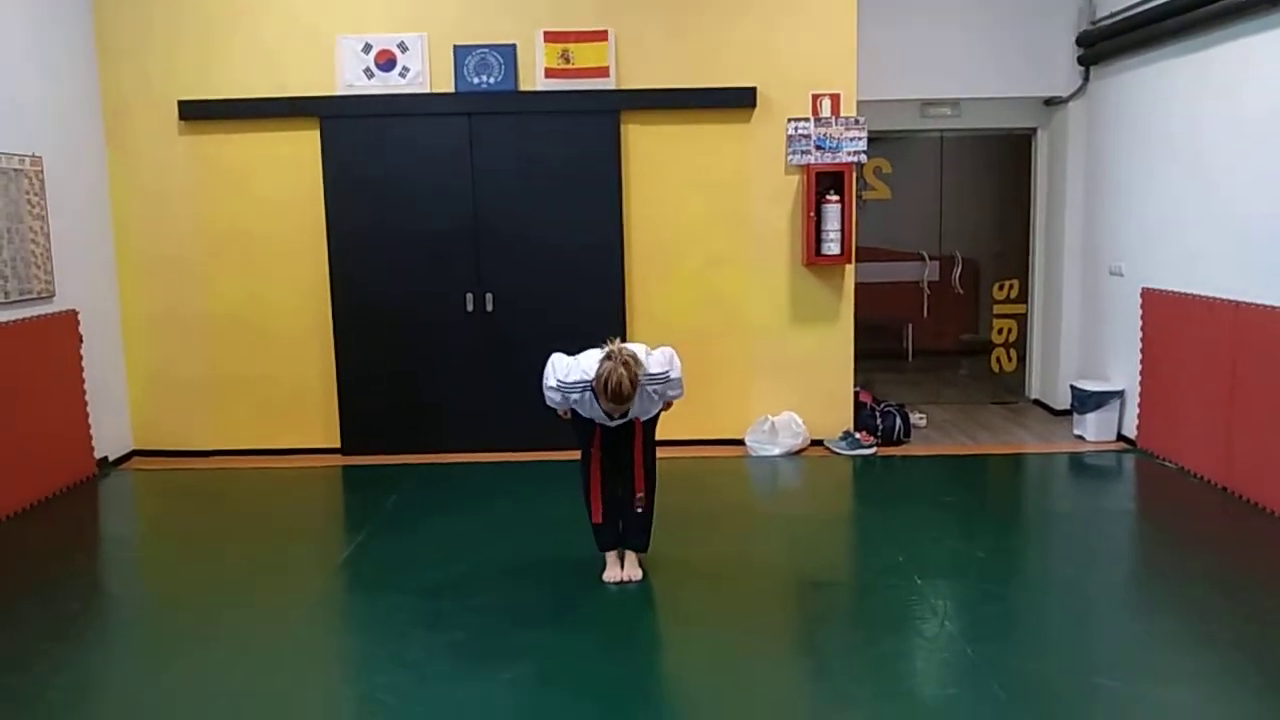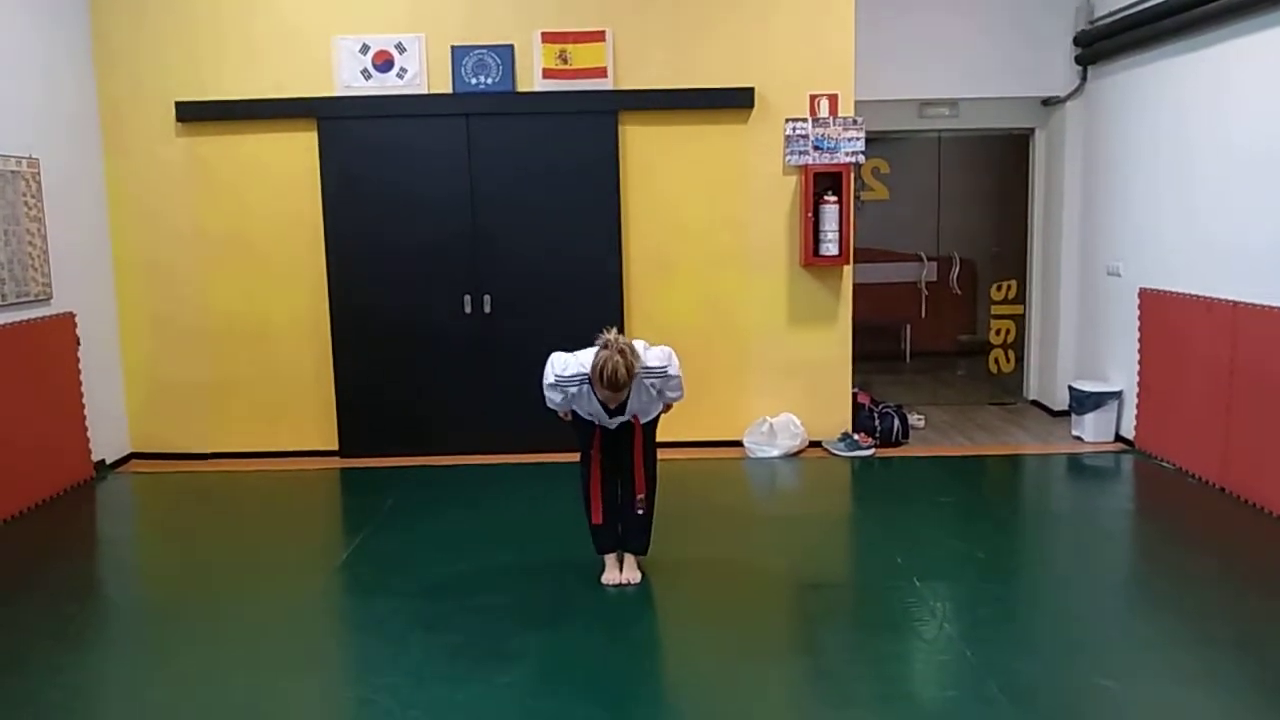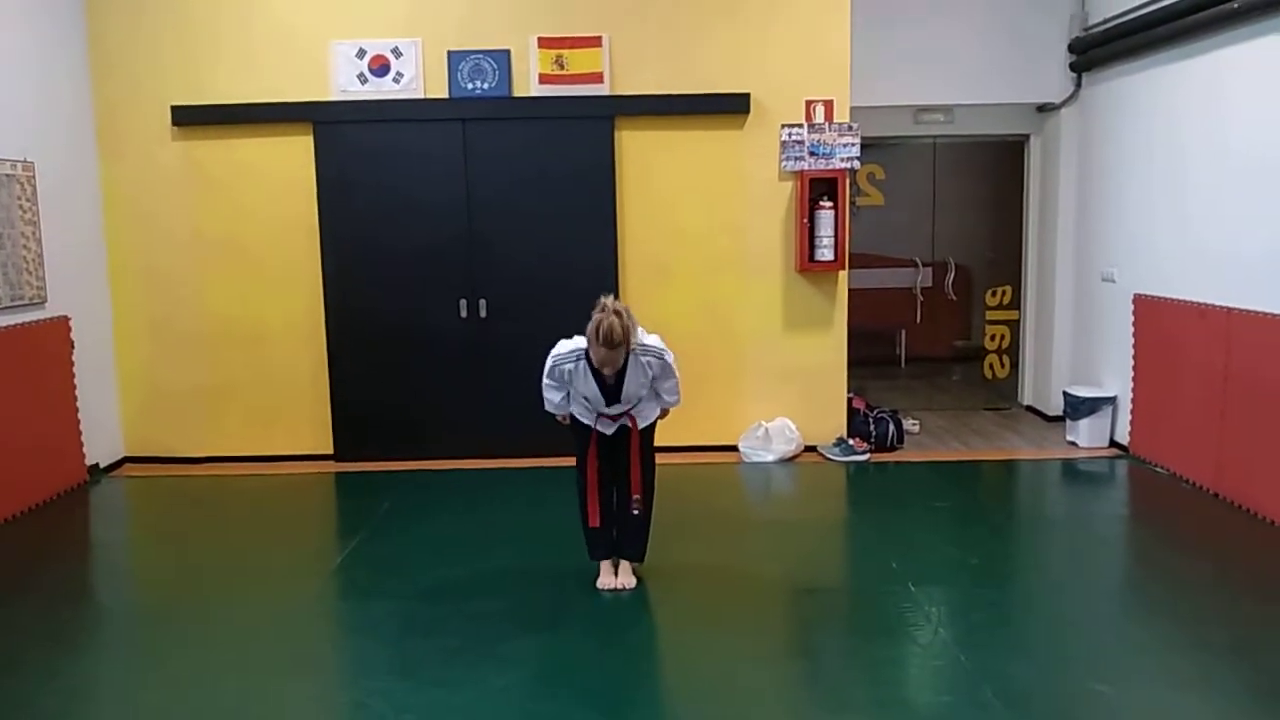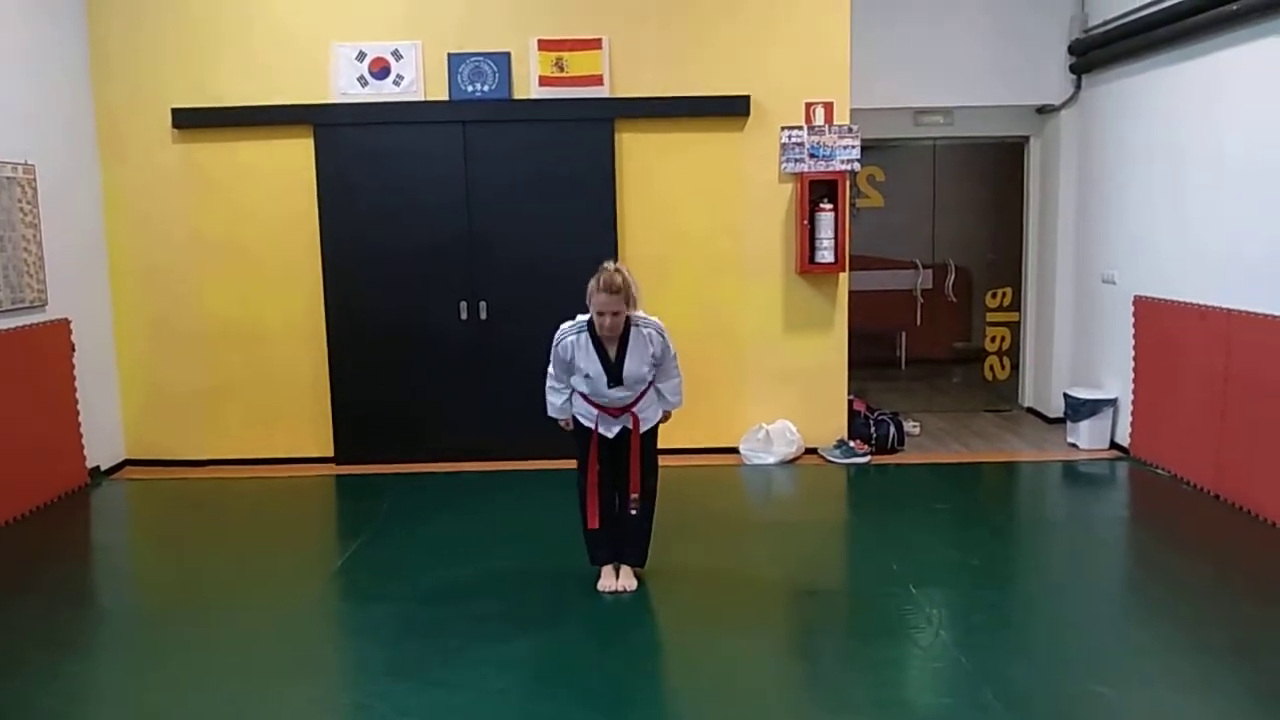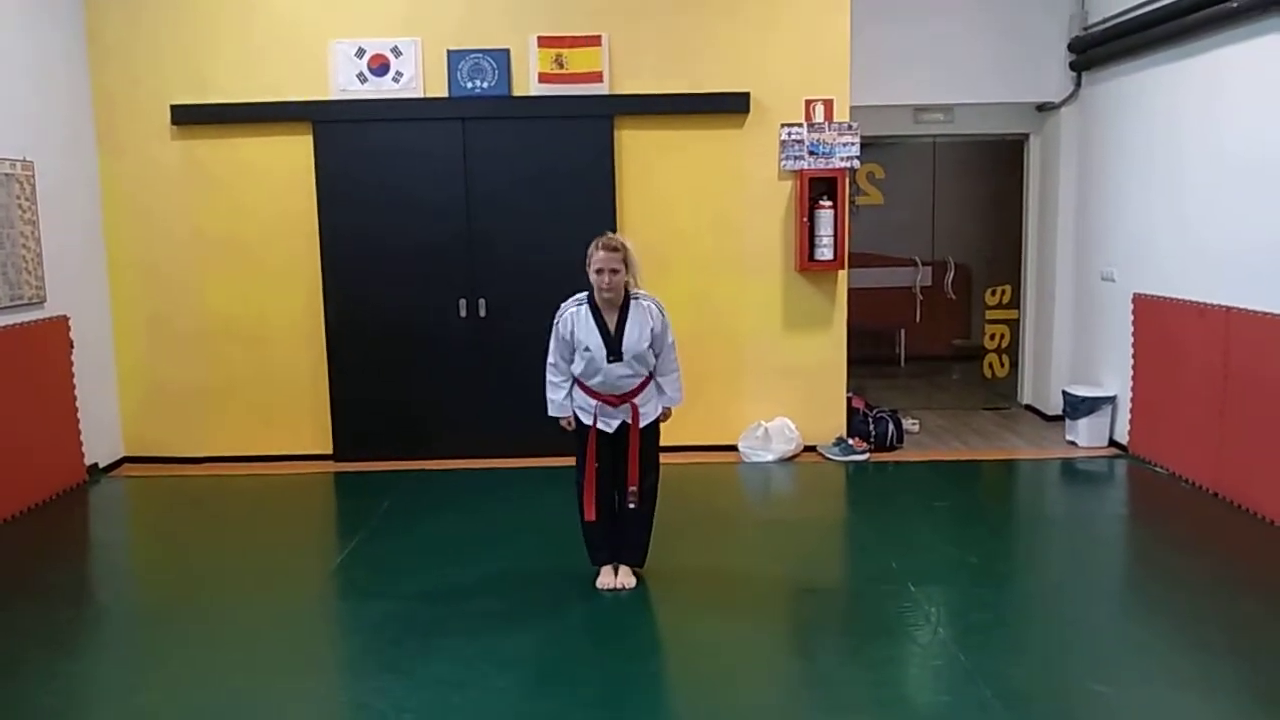
dt=0.2s
person 1, frame 1
left shoulder: (654, 374)
right shoulder: (573, 379)
left elbow: (670, 358)
right elbow: (554, 364)
left wrist: (669, 397)
right wrist: (560, 405)
left knee: (638, 473)
right knee: (598, 473)
left ankle: (632, 552)
right ankle: (611, 553)
person 1, frame 2
left shoulder: (653, 369)
right shoulder: (570, 375)
left elbow: (670, 359)
right elbow: (552, 365)
left wrist: (669, 399)
right wrist: (561, 407)
left hip: (640, 415)
left knee: (638, 477)
right knee: (598, 478)
left ankle: (631, 555)
right ankle: (610, 556)
person 1, frame 3
left shoulder: (650, 354)
right shoulder: (566, 359)
left elbow: (666, 377)
right elbow: (552, 383)
left wrist: (666, 404)
right wrist: (560, 410)
left hip: (636, 419)
right hip: (589, 420)
left knee: (636, 485)
right knee: (594, 487)
left ankle: (627, 560)
right ankle: (605, 561)
person 1, frame 4
left shoulder: (651, 333)
right shoulder: (569, 337)
left elbow: (668, 372)
right elbow: (557, 378)
left wrist: (668, 405)
right wrist: (561, 412)
left hip: (639, 418)
right hip: (591, 419)
left knee: (638, 489)
right knee: (595, 490)
left ankle: (628, 564)
right ankle: (606, 565)
person 1, frame 5
left shoulder: (650, 310)
right shoulder: (569, 314)
left elbow: (666, 360)
right elbow: (557, 367)
left wrist: (668, 400)
right wrist: (562, 408)
left hip: (640, 411)
right hip: (591, 412)
left knee: (638, 487)
right knee: (594, 488)
left ankle: (627, 563)
right ankle: (605, 563)
